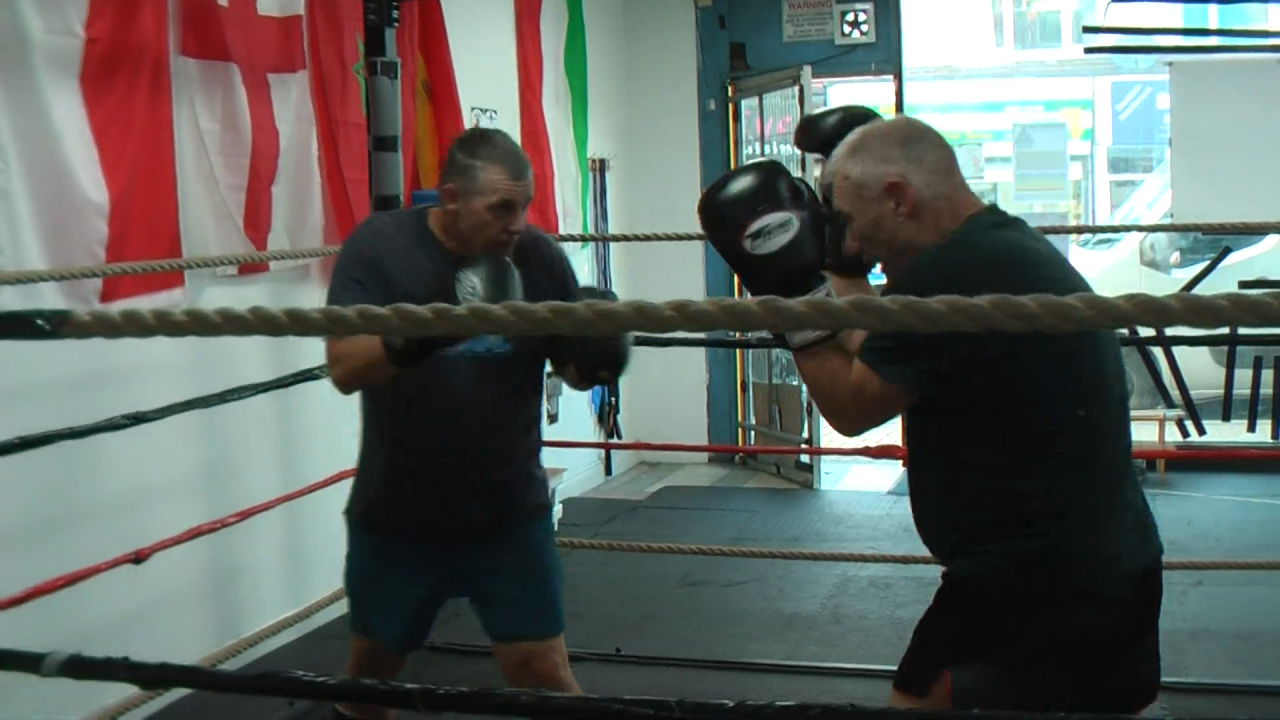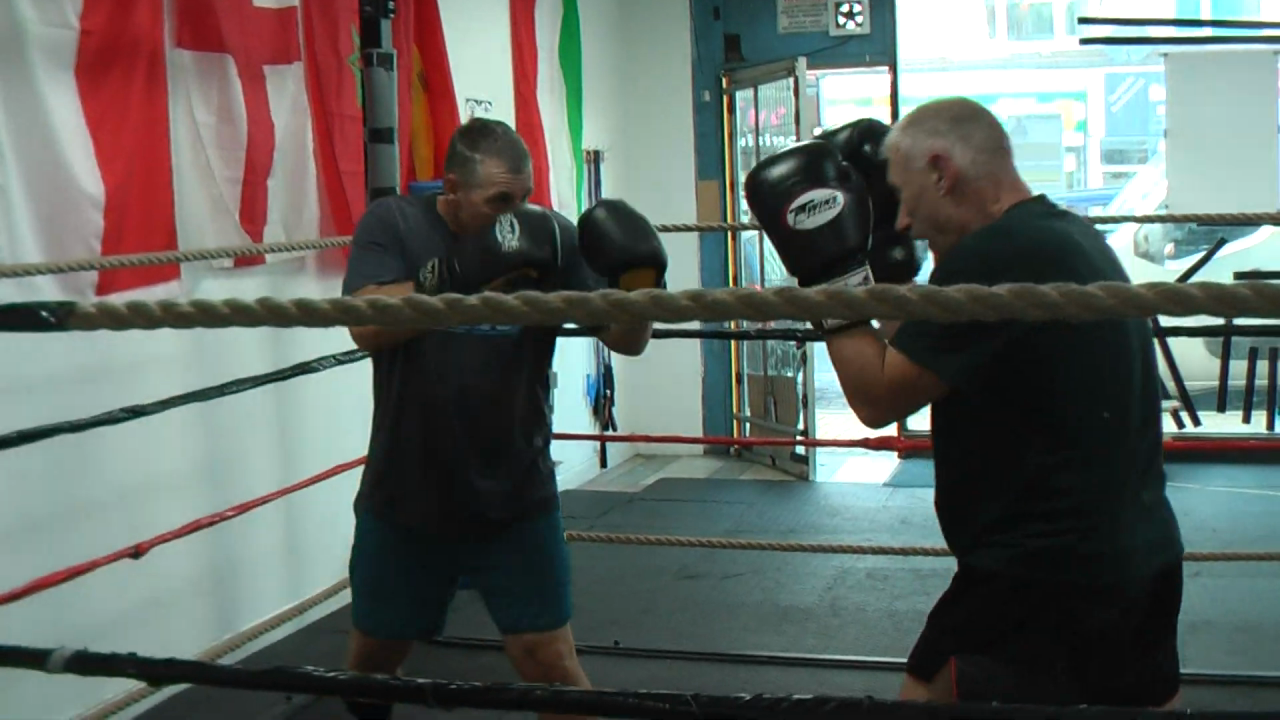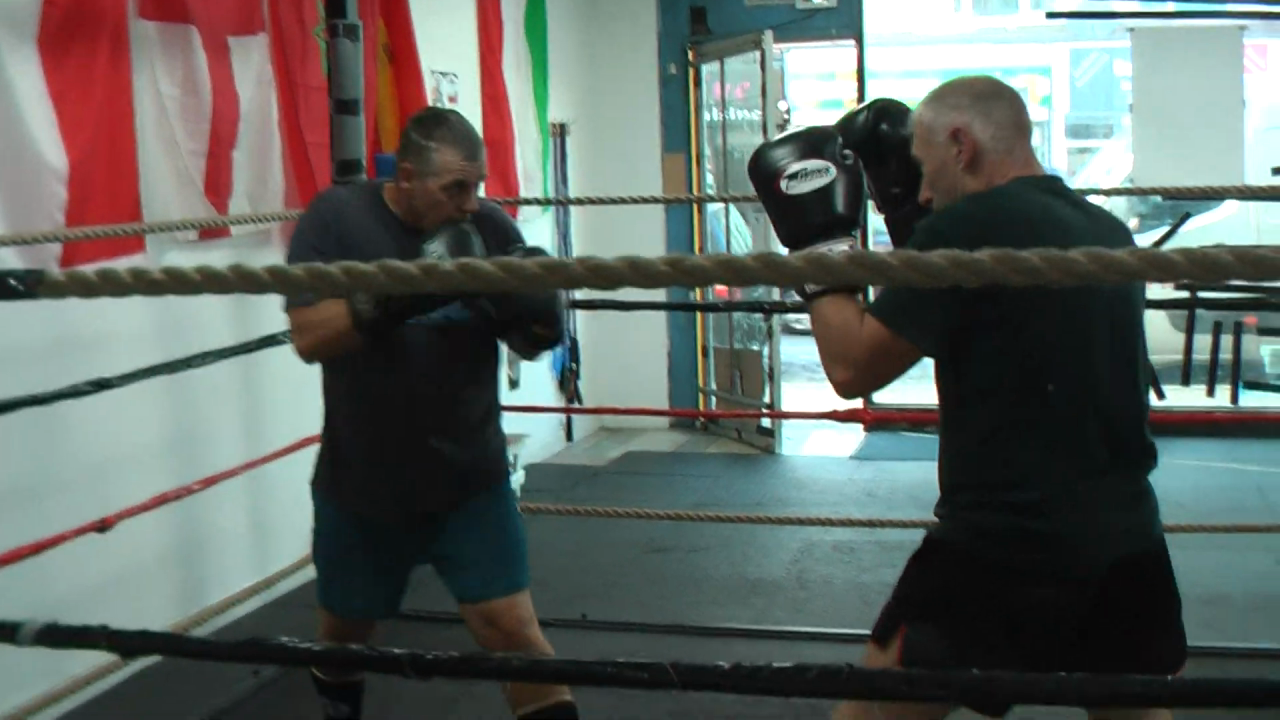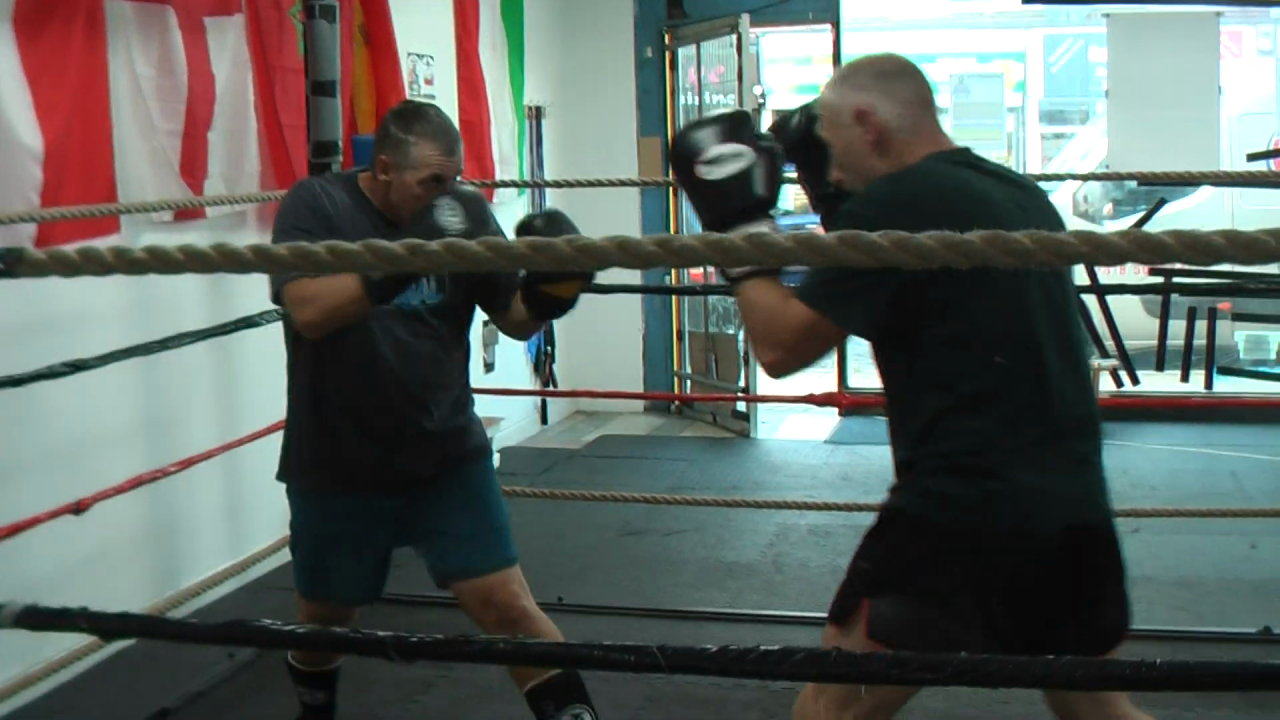
dt=0.2s
person 1, frame 1
left shoulder: (952, 273)
right shoulder: (1020, 247)
left elbow: (852, 406)
right elbow: (876, 352)
left wrist: (788, 284)
right wrist: (840, 269)
left hip: (1024, 579)
right hip: (1116, 563)
person 1, frame 2
left shoulder: (995, 259)
right shoulder: (1067, 239)
left elbow: (880, 397)
right elbow: (917, 354)
left wrist: (826, 267)
right wrist: (880, 266)
left hip: (1042, 576)
right hip: (1136, 559)
person 1, frame 3
left shoulder: (967, 226)
right shoulder: (1104, 230)
left elbow: (854, 366)
left wrist: (817, 238)
right wrist: (905, 216)
left hip: (1007, 548)
right hip: (1126, 540)
person 1, frame 4
left shoulder: (896, 206)
right shoulder: (1026, 200)
left elbow: (783, 346)
left wrist: (737, 219)
right wrist: (841, 213)
left hip: (962, 515)
right hip: (1073, 508)
person 2, frame 1
left shoulder: (539, 257)
right shoulder: (378, 245)
left elbow: (573, 368)
right elbow: (344, 368)
left wrist: (599, 351)
right wrist: (428, 327)
left hip: (507, 514)
right hip: (394, 512)
left knee: (542, 671)
right knee: (373, 662)
person 2, frame 2
left shoulder: (550, 234)
right shoulder: (392, 224)
left elbow: (629, 341)
right elbow: (368, 327)
left wrist: (639, 274)
right wrist: (460, 271)
left hip: (517, 501)
right hip: (404, 498)
left knee: (549, 661)
right knee: (375, 652)
person 2, frame 3
left shoulder: (491, 229)
right shoulder: (336, 218)
left elbow: (529, 343)
right elbow: (308, 335)
left wrist: (537, 315)
right wrist: (395, 294)
left hip: (468, 479)
right hip: (360, 482)
left knee: (511, 629)
right knee: (342, 631)
person 2, frame 4
left shoulder: (468, 216)
right shoulder: (315, 205)
left elbow: (516, 319)
right elbow: (308, 312)
left wrist: (555, 287)
left hip: (447, 459)
right hip: (336, 466)
left knee: (506, 604)
right knee: (320, 618)
